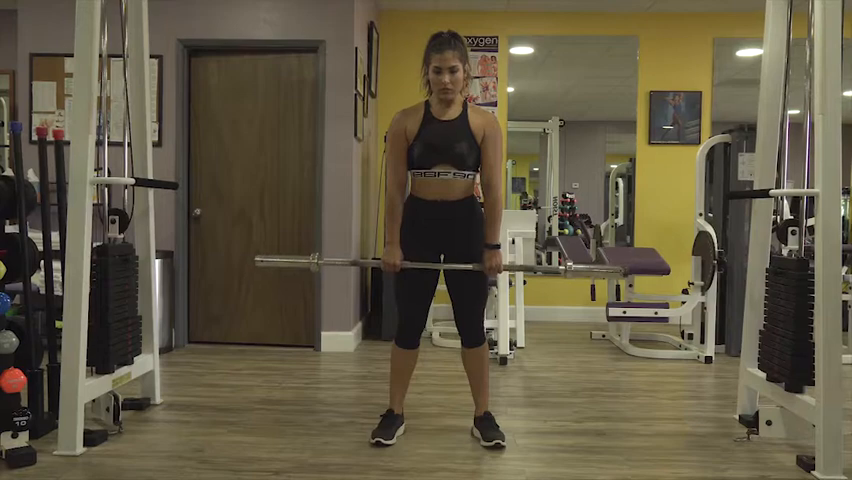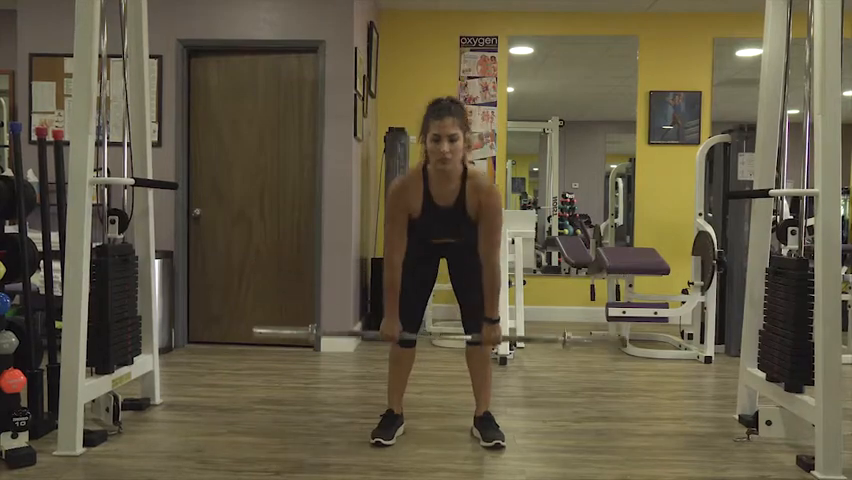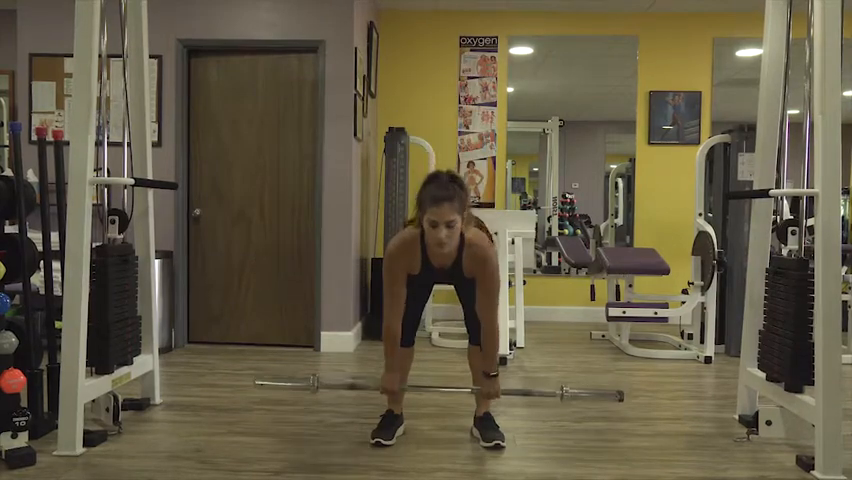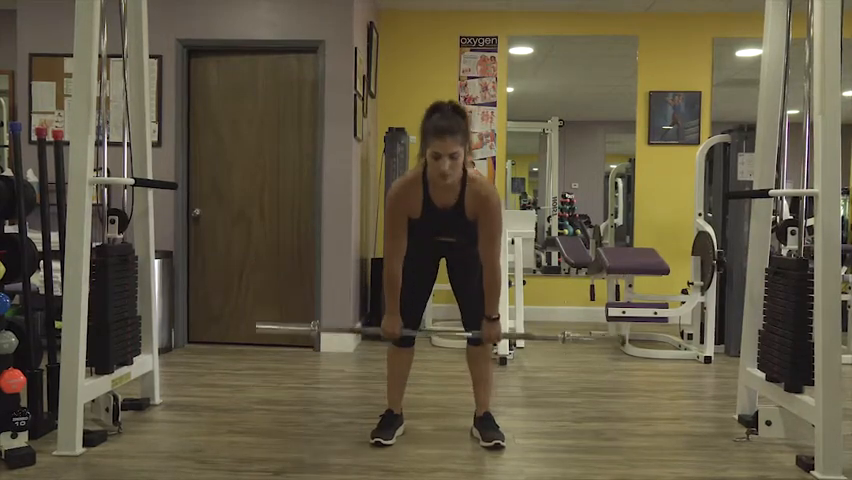
dt=0.5s
person 1, frame 1
left shoulder: (484, 122)
right shoulder: (405, 120)
left elbow: (493, 188)
right elbow: (394, 187)
left wrist: (493, 245)
right wrist: (392, 242)
left hip: (466, 223)
right hip: (418, 224)
left knee: (472, 326)
right knee: (409, 325)
left ankle: (482, 415)
right ankle: (394, 413)
person 1, frame 2
left shoulder: (484, 189)
right shoulder: (403, 188)
left elbow: (490, 260)
right elbow: (394, 259)
left wrist: (492, 320)
right wrist: (390, 316)
left hip: (466, 249)
right hip: (420, 248)
left knee: (476, 329)
right knee: (405, 328)
left ankle: (482, 415)
right ankle: (394, 413)
person 1, frame 3
left shoulder: (481, 251)
right shoulder: (400, 248)
left elbow: (489, 322)
right elbow: (392, 319)
left wrist: (490, 373)
right wrist: (391, 369)
left knee: (478, 328)
right knee: (405, 328)
left ankle: (483, 416)
right ankle: (393, 414)
person 1, frame 4
left shoulder: (484, 193)
right shoulder: (403, 191)
left elbow: (490, 262)
right elbow: (394, 259)
left wrist: (492, 318)
right wrist: (392, 313)
left hip: (465, 247)
right hip: (420, 246)
left knee: (477, 328)
right knee: (404, 328)
left ankle: (483, 416)
right ankle: (393, 414)
